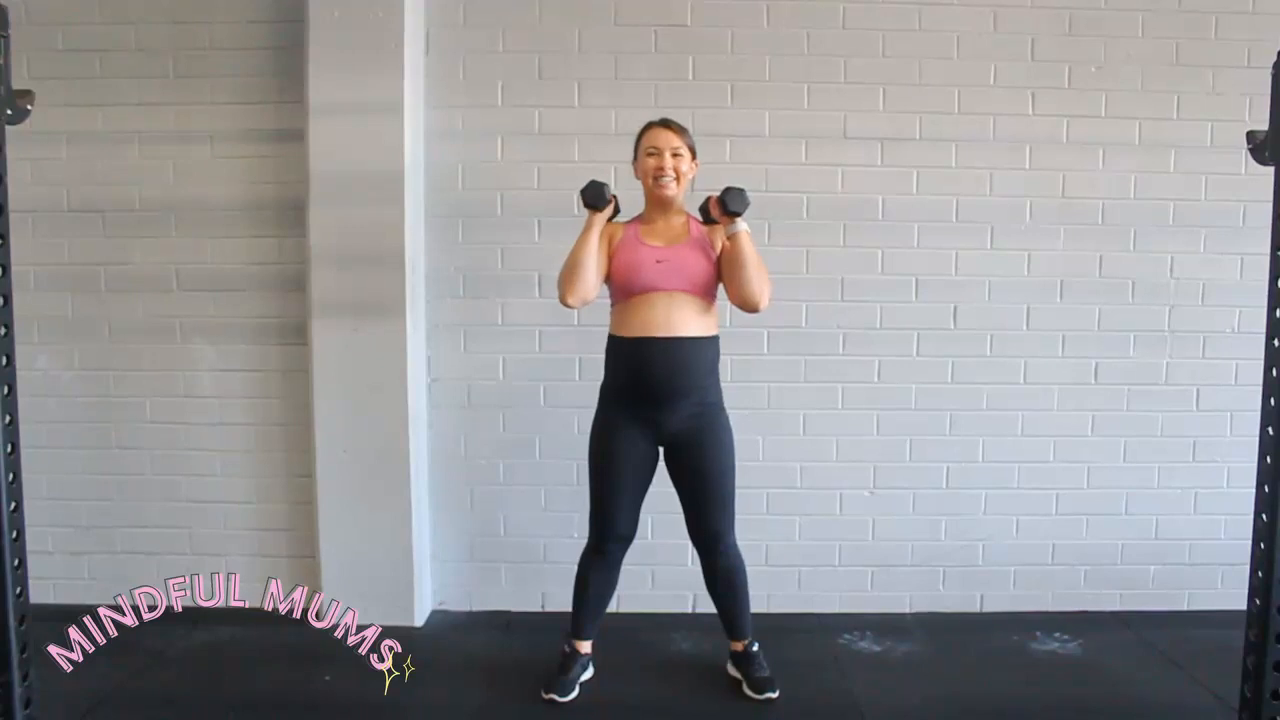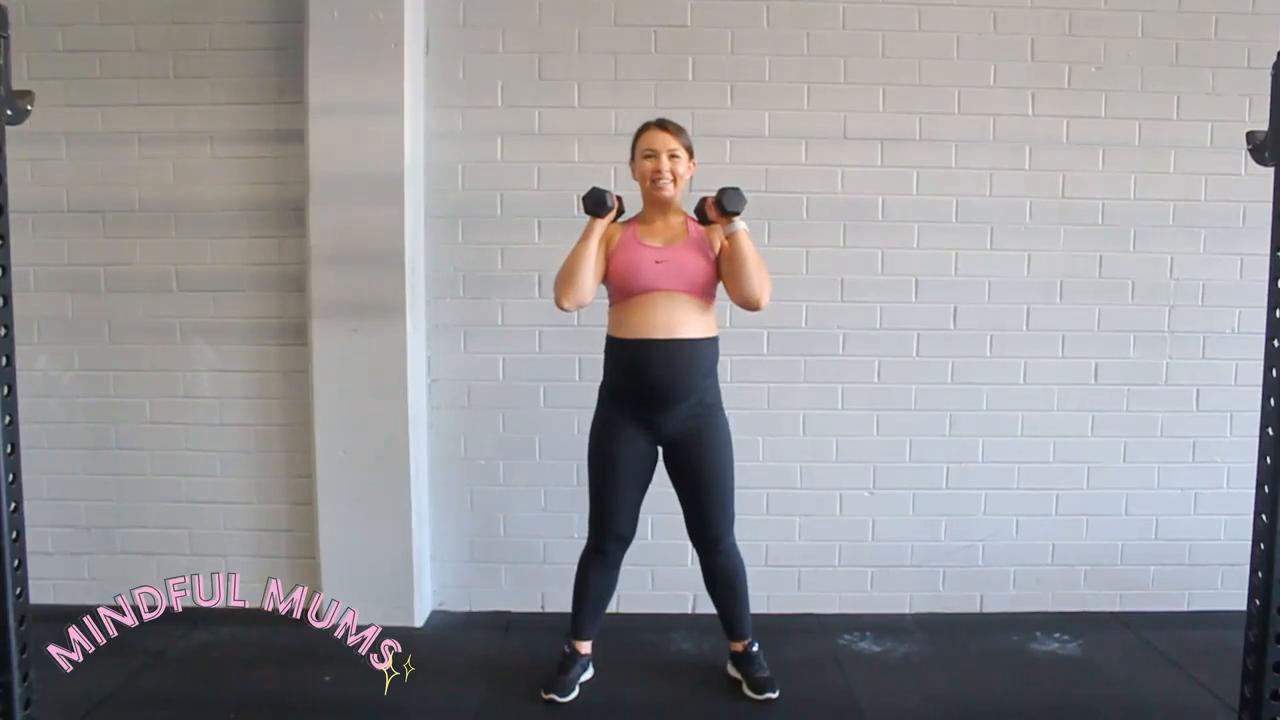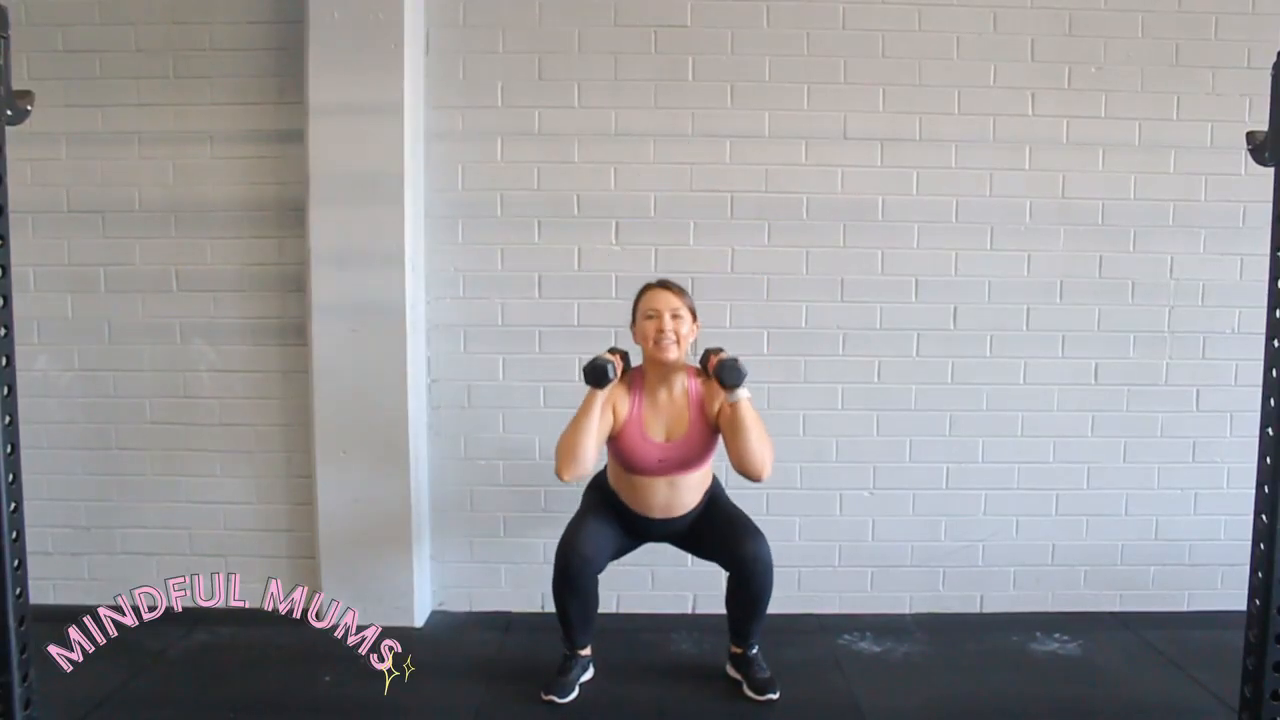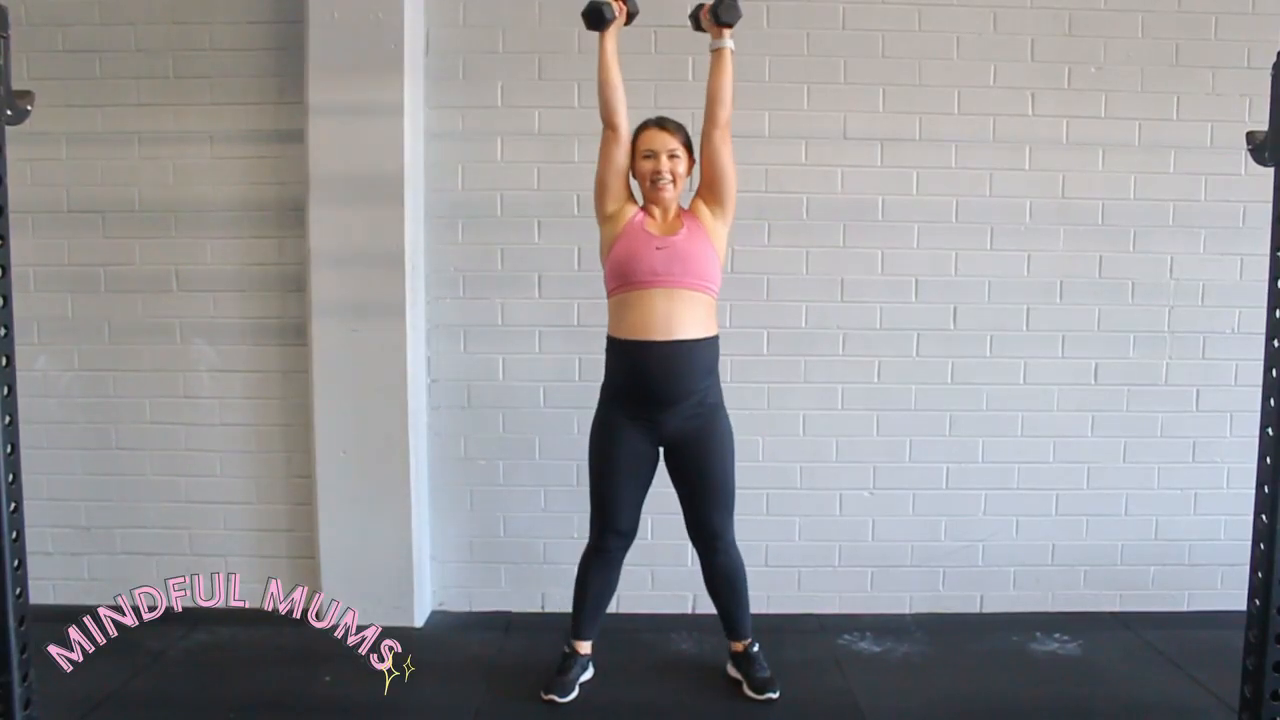
dt=1s
person 1, frame 1
left shoulder: (714, 235)
right shoulder: (615, 234)
left elbow: (755, 299)
right elbow: (573, 294)
left wrist: (736, 225)
right wrist: (594, 221)
left hip: (698, 404)
right hip: (626, 404)
left knee: (716, 538)
right knee: (609, 536)
left ankle: (744, 651)
right ankle: (578, 653)
person 1, frame 2
left shoulder: (712, 235)
right shoulder: (614, 236)
left elbow: (755, 297)
right elbow: (569, 299)
left wrist: (735, 225)
right wrist: (595, 226)
left hip: (696, 402)
right hip: (625, 402)
left knee: (716, 537)
right knee: (608, 537)
left ankle: (744, 652)
right ankle: (578, 654)
person 1, frame 3
left shoulder: (712, 392)
right shoulder: (615, 395)
left elbow: (758, 469)
right elbow: (569, 469)
left wrist: (738, 392)
right wrist: (597, 394)
left hip: (698, 510)
right hip: (618, 509)
left knee: (754, 558)
right knee: (574, 559)
left ankle: (744, 653)
right ankle: (578, 657)
person 1, frame 4
left shoulder: (709, 218)
right shoulder: (618, 218)
left elbow: (719, 125)
right elbow: (613, 123)
left hip: (698, 401)
right hip: (626, 402)
left knee: (715, 537)
right knee: (610, 535)
left ankle: (743, 651)
right ankle: (579, 654)
